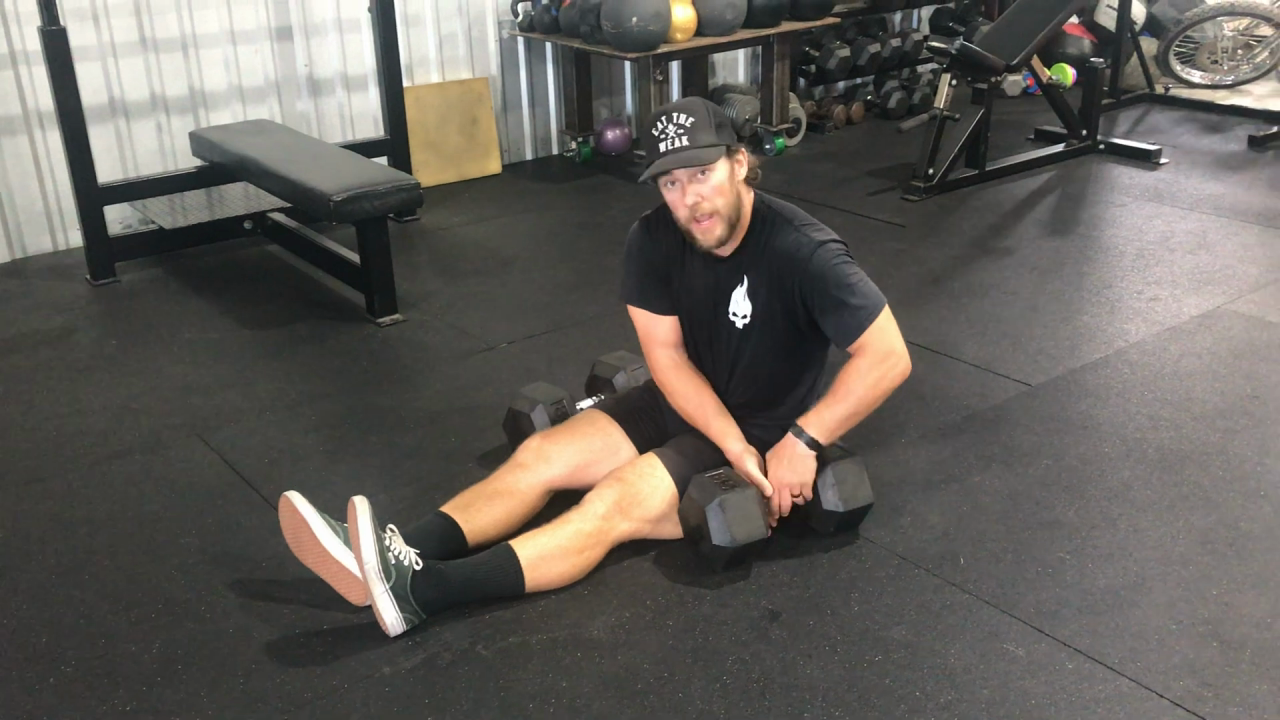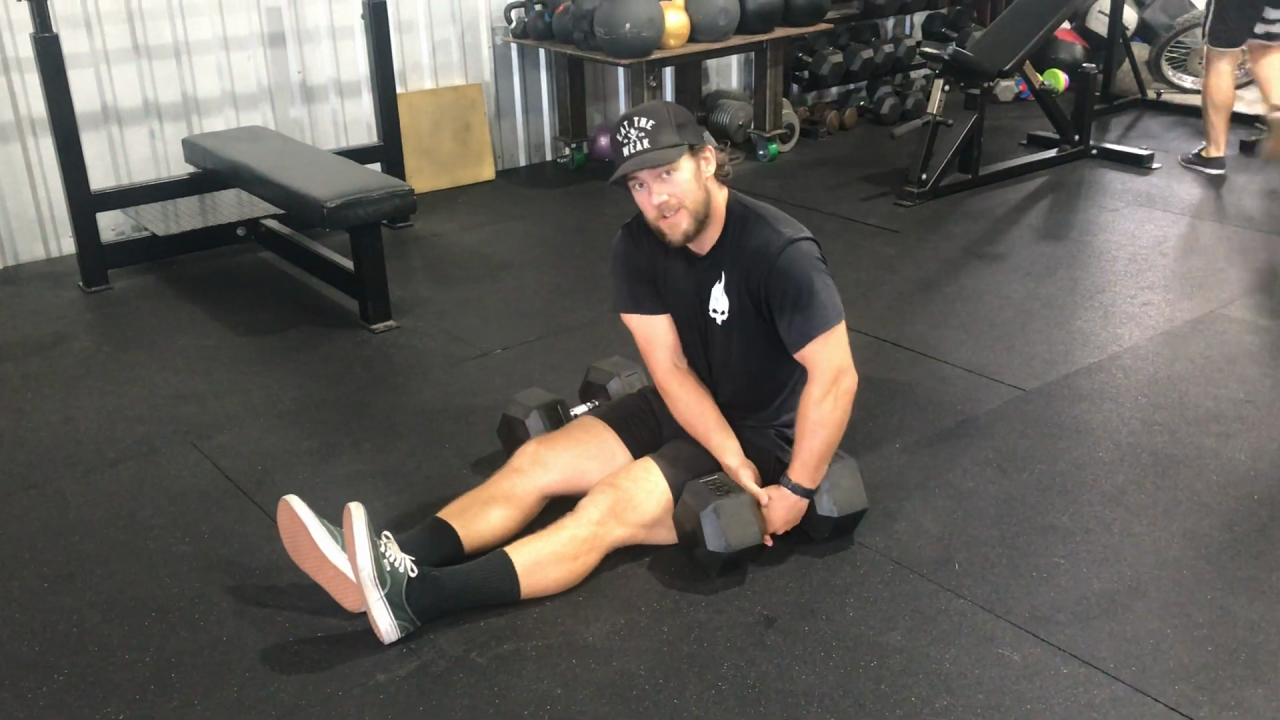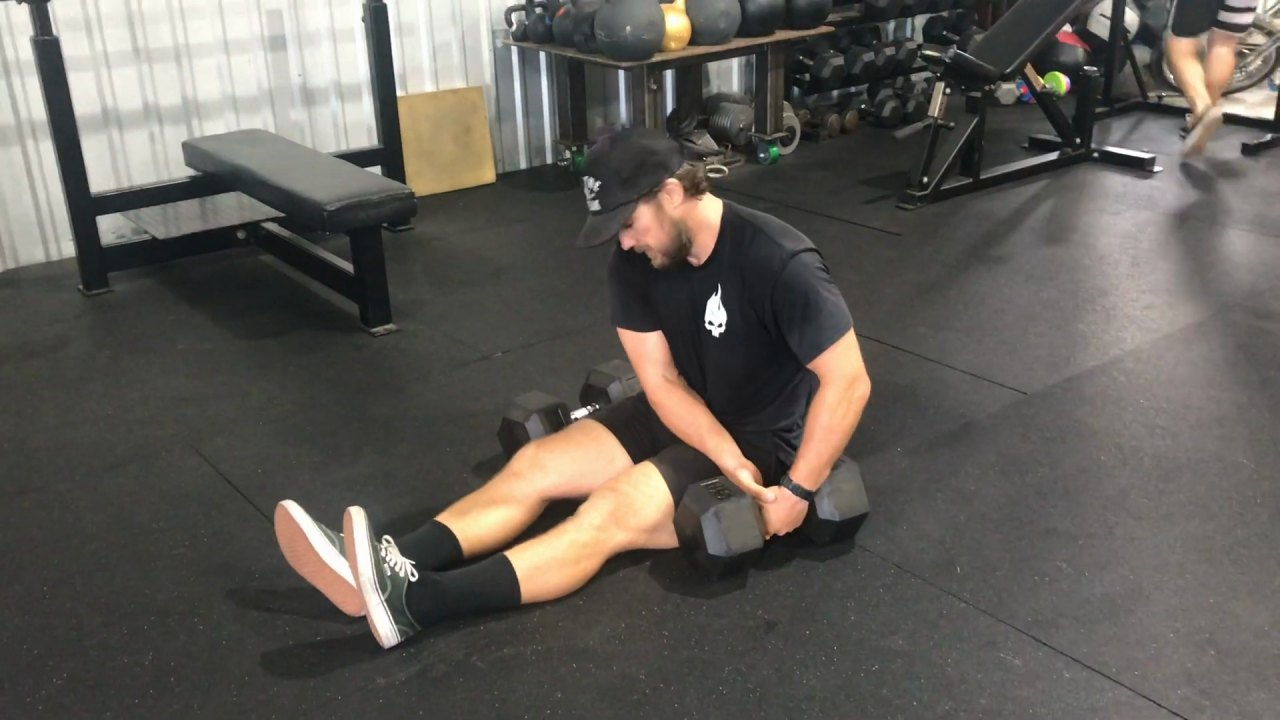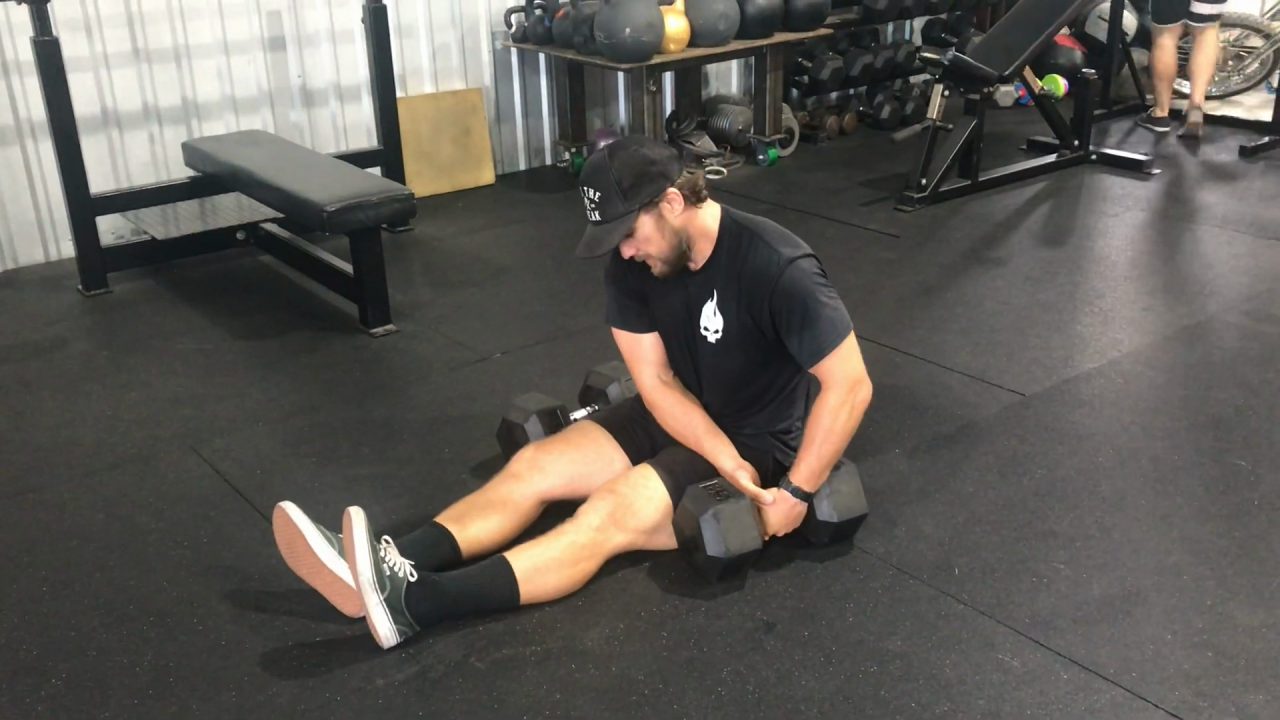
dt=0.5s
person 1, frame 1
left shoulder: (804, 254)
right shoulder: (653, 240)
left elbow: (887, 358)
right elbow: (667, 359)
left wrist: (801, 443)
right wrist: (733, 447)
left hip: (765, 431)
right hip: (683, 403)
left knee: (617, 503)
right knee: (541, 454)
left ankle: (419, 590)
right ankle: (393, 558)
person 1, frame 2
left shoulder: (780, 252)
right shoulder: (636, 247)
left elbow: (834, 378)
right elbow: (671, 370)
left wrist: (796, 491)
right wrist: (732, 464)
left hip: (759, 434)
right hip: (678, 410)
left knee: (610, 508)
right knee: (536, 460)
left ankle: (413, 599)
right ankle: (393, 564)
person 1, frame 3
left shoulder: (779, 262)
right shoulder: (635, 261)
left elbow: (847, 382)
right elbow: (662, 381)
left wrist: (796, 492)
right wrist: (728, 463)
left hip: (760, 438)
right hip: (681, 415)
left knee: (612, 513)
right knee: (534, 465)
left ankle: (414, 603)
right ankle: (392, 570)
person 1, frame 4
left shoulder: (777, 268)
right shoulder: (633, 264)
left elbow: (849, 386)
right elbow: (658, 382)
left wrist: (794, 493)
right wrist: (727, 463)
left hip: (758, 440)
right hip: (679, 417)
left knee: (610, 513)
right knee: (533, 465)
left ankle: (413, 602)
right ankle: (389, 569)
